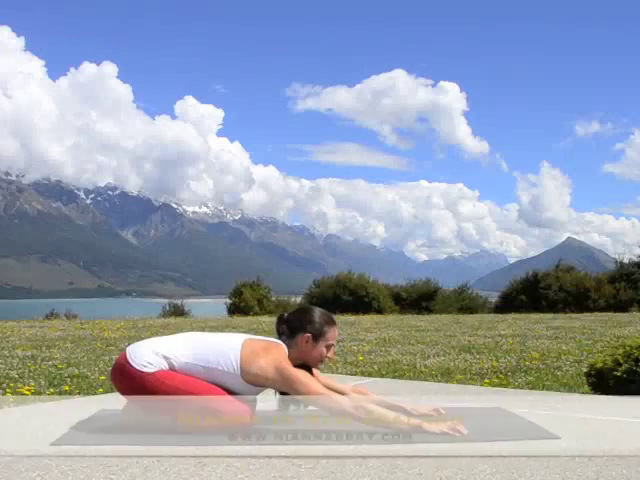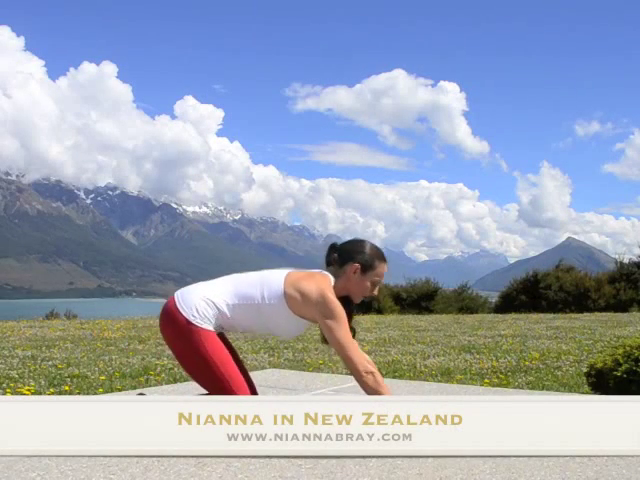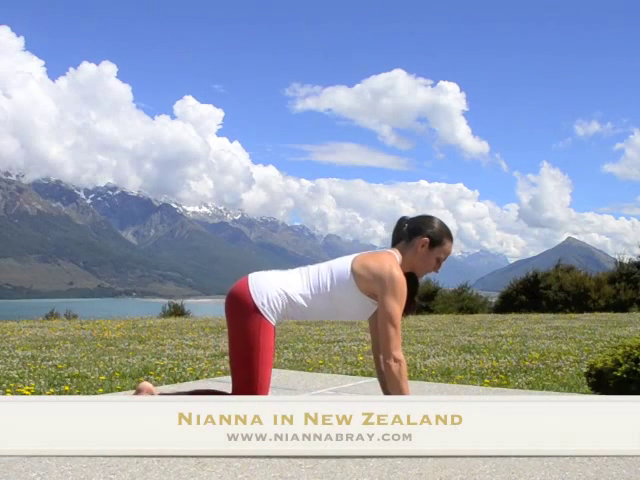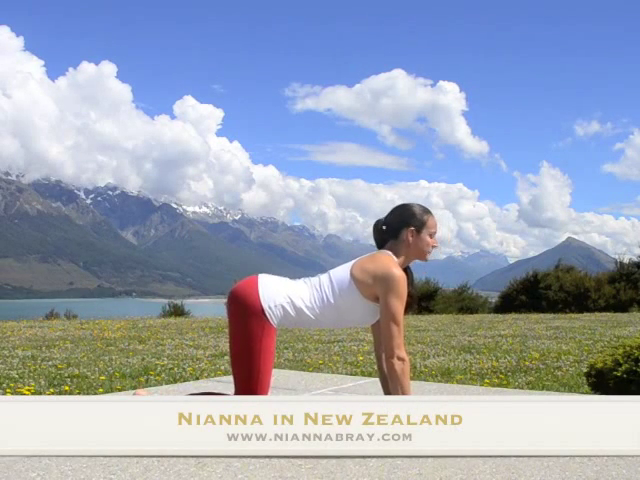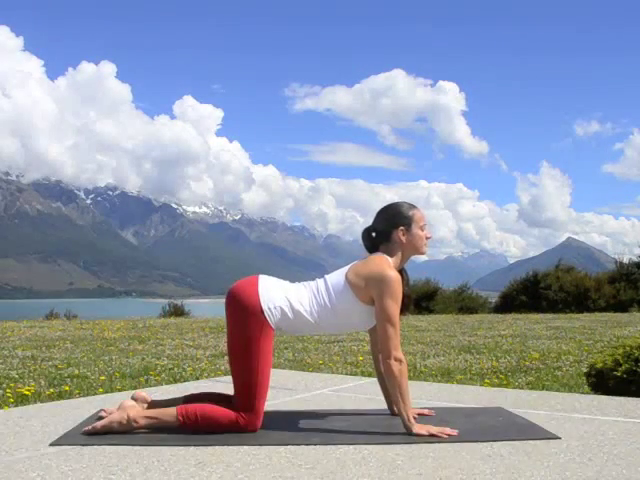
dt=1s
person 1, frame 1
left shoulder: (283, 352)
right shoulder: (279, 366)
left elbow: (351, 392)
right elbow: (352, 408)
left wrist: (409, 409)
right wrist: (419, 425)
left hip: (150, 362)
right hip: (138, 368)
left knee: (241, 407)
right knee: (236, 416)
person 1, frame 2
left shoulder: (319, 287)
right shoulder: (323, 296)
left elbow: (360, 358)
right elbow: (363, 371)
left hip: (194, 315)
right hip: (188, 316)
person 1, frame 3
left shoulder: (379, 270)
right shoulder: (391, 273)
left elbow: (380, 354)
right elbow: (393, 358)
left hip: (254, 296)
right hip: (256, 300)
left knee: (249, 400)
left ankle: (154, 396)
person 1, frame 4
left shoulder: (382, 266)
right shoulder: (391, 273)
left elbow: (384, 353)
right elbow: (395, 356)
left hip: (258, 296)
right hip: (258, 300)
person 1, frame 5
left shoulder: (377, 269)
right shoulder: (387, 275)
left elbow: (379, 352)
right elbow: (392, 357)
left wrist: (396, 406)
right wrist: (410, 422)
left hip: (257, 297)
right hip: (258, 302)
left knee: (245, 404)
right knee: (247, 418)
left ankle: (147, 402)
right ankle: (136, 417)
